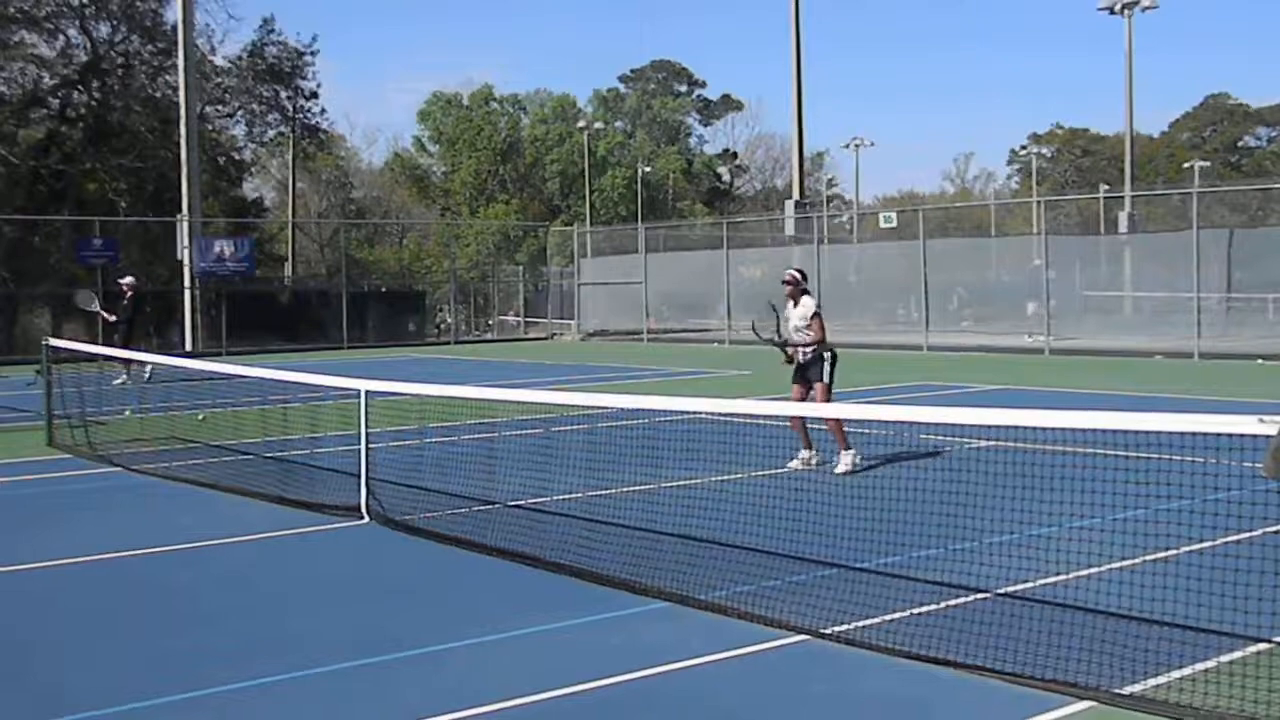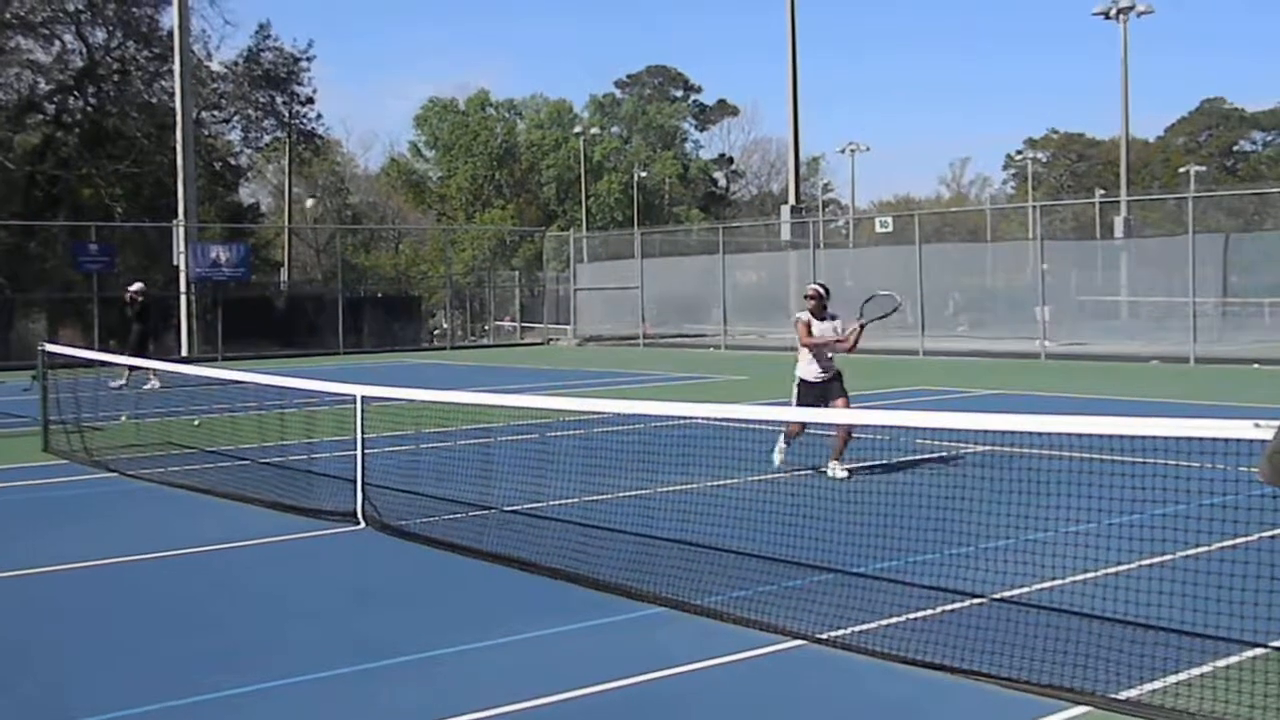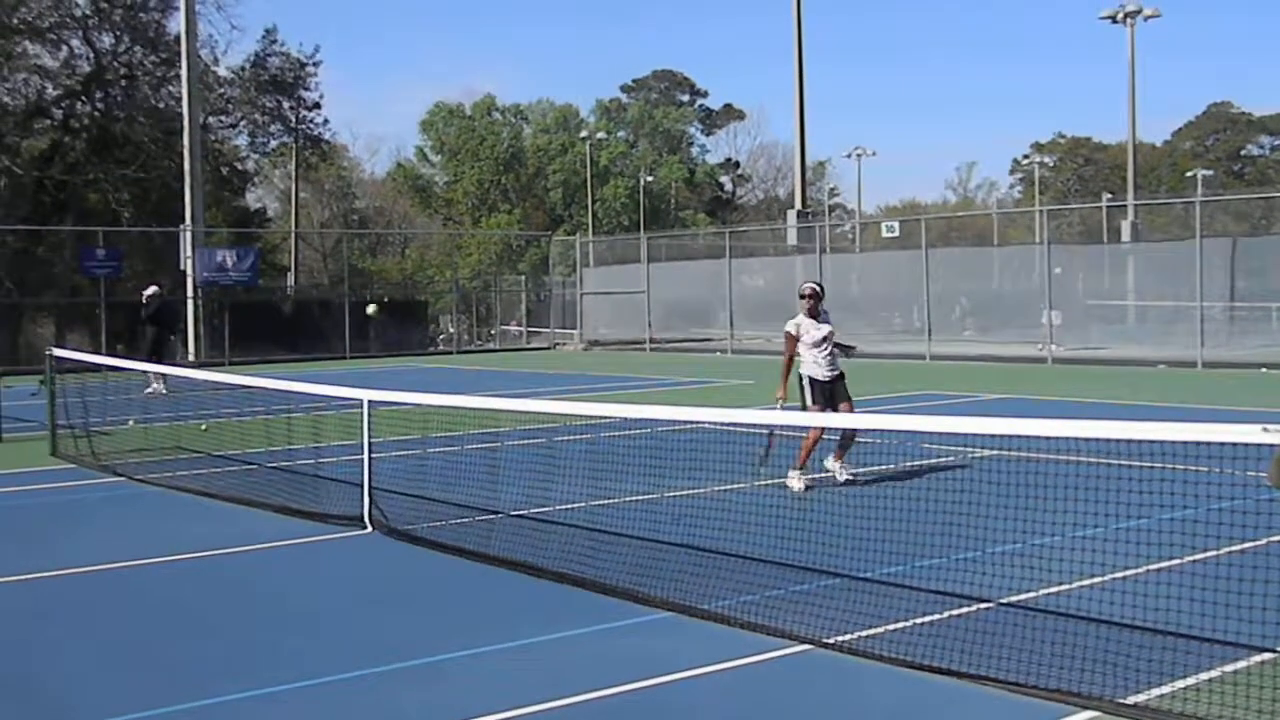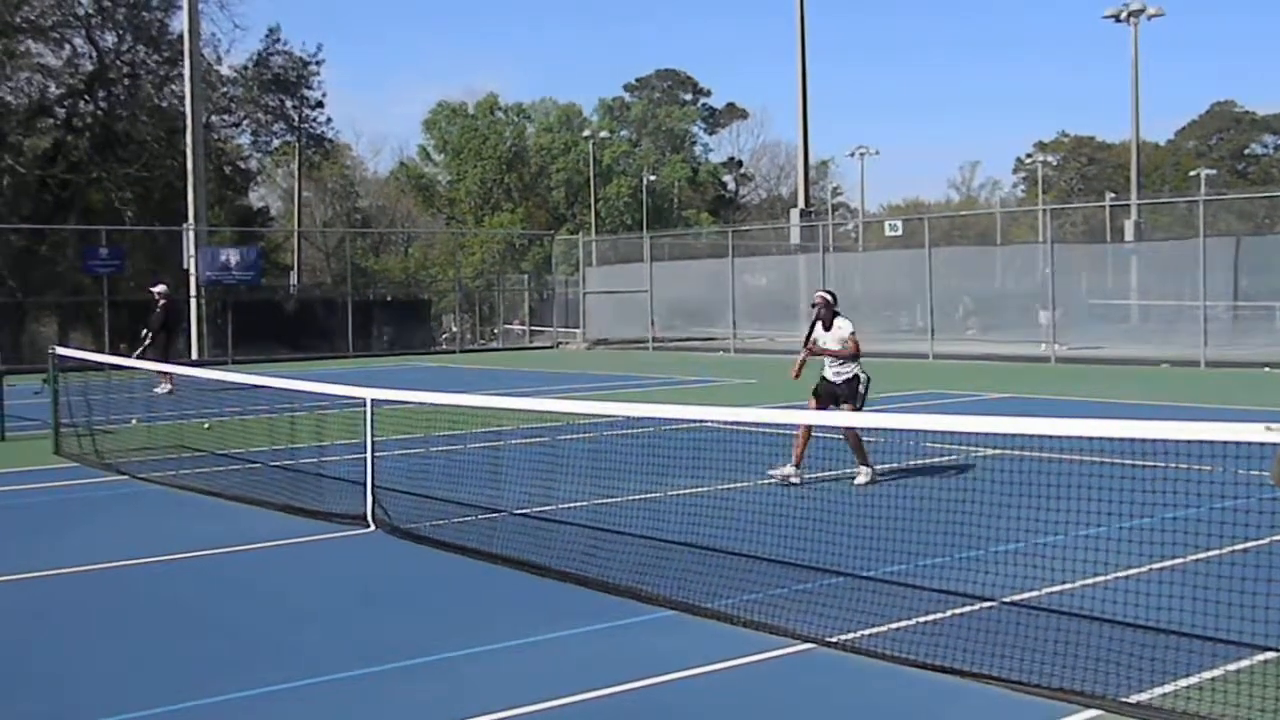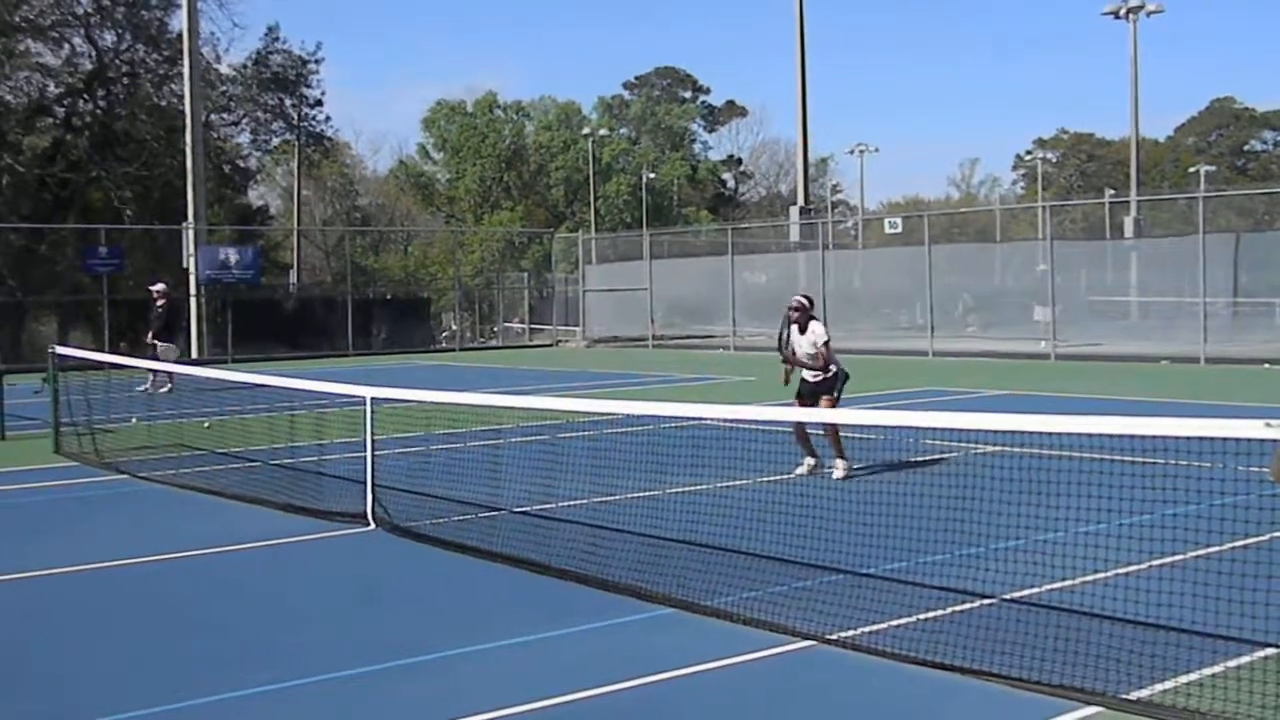
dt=0.5s
person 1, frame 1
left shoulder: (809, 304)
right shoulder: (790, 306)
left elbow: (821, 338)
left wrist: (792, 344)
right wrist: (792, 351)
left hip: (820, 358)
right hip: (803, 361)
left ankle: (846, 453)
right ankle: (808, 453)
person 1, frame 2
left shoulder: (835, 320)
right shoulder: (802, 318)
left elbow: (847, 348)
right elbow: (805, 341)
left wrist: (858, 330)
right wrist: (831, 339)
left hip: (830, 378)
right hip: (806, 379)
right knee: (797, 428)
left ankle: (835, 463)
right ankle: (784, 441)
person 1, frame 3
left shoulder: (824, 316)
right shoulder: (795, 324)
right elbow: (788, 357)
left wrist: (840, 347)
right wrist: (783, 388)
left hip: (835, 378)
right hip: (812, 379)
left knee: (851, 427)
right knee: (817, 430)
left ankle: (836, 461)
right ankle: (795, 473)
person 1, frame 4
left shoulder: (844, 325)
right shoulder: (816, 328)
left elbow: (855, 354)
right elbow: (807, 352)
left wrist: (825, 351)
right wrist: (799, 366)
left hip: (851, 380)
right hip: (828, 380)
left knee: (847, 427)
left ankle: (865, 468)
right ankle: (793, 469)
person 1, frame 5
left shoulder: (818, 330)
right shoulder: (792, 329)
left elbow: (824, 365)
right elbow: (792, 355)
left wrist: (798, 363)
right wrist: (788, 371)
left hip: (830, 377)
right hip: (808, 380)
right knee: (797, 421)
left ankle: (840, 461)
right ankle: (811, 459)
